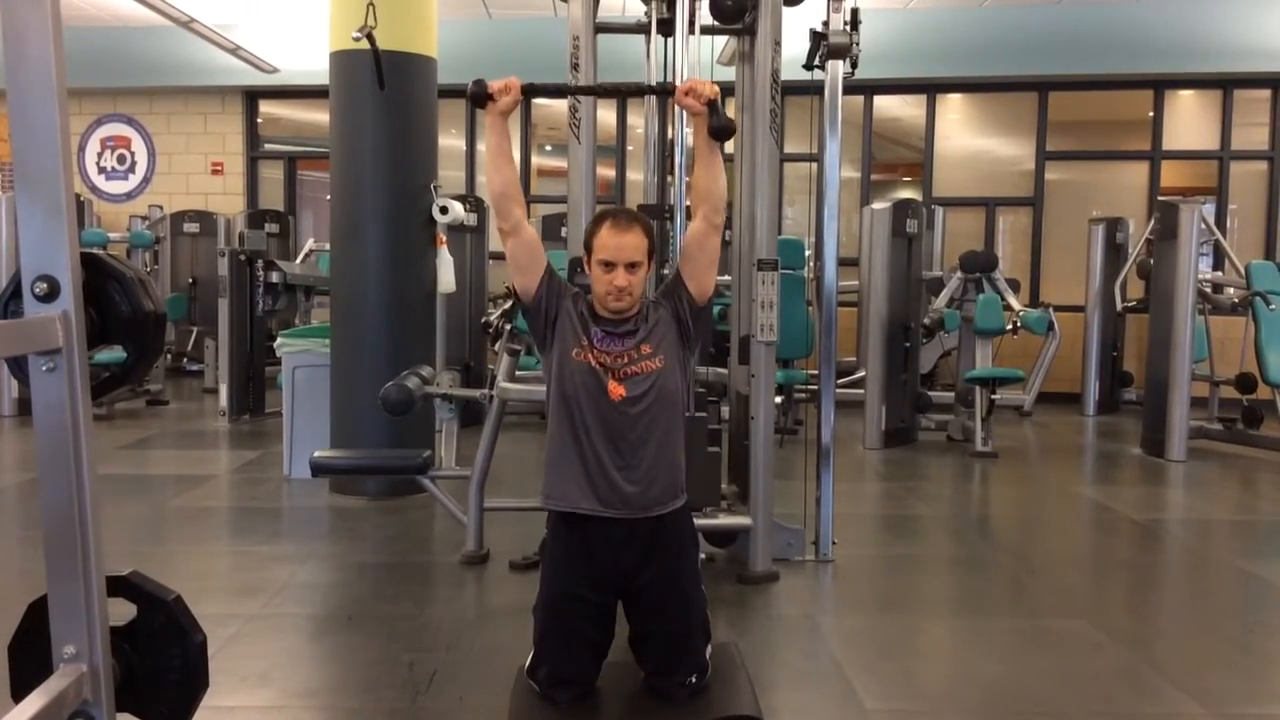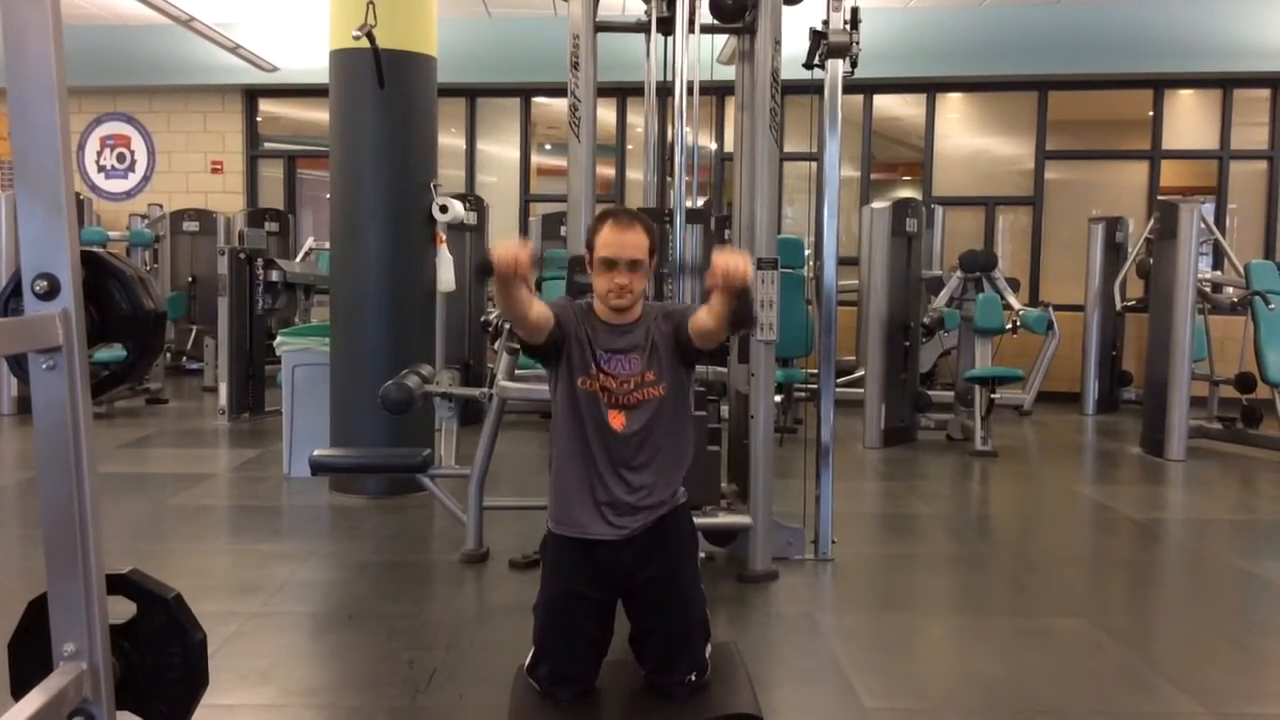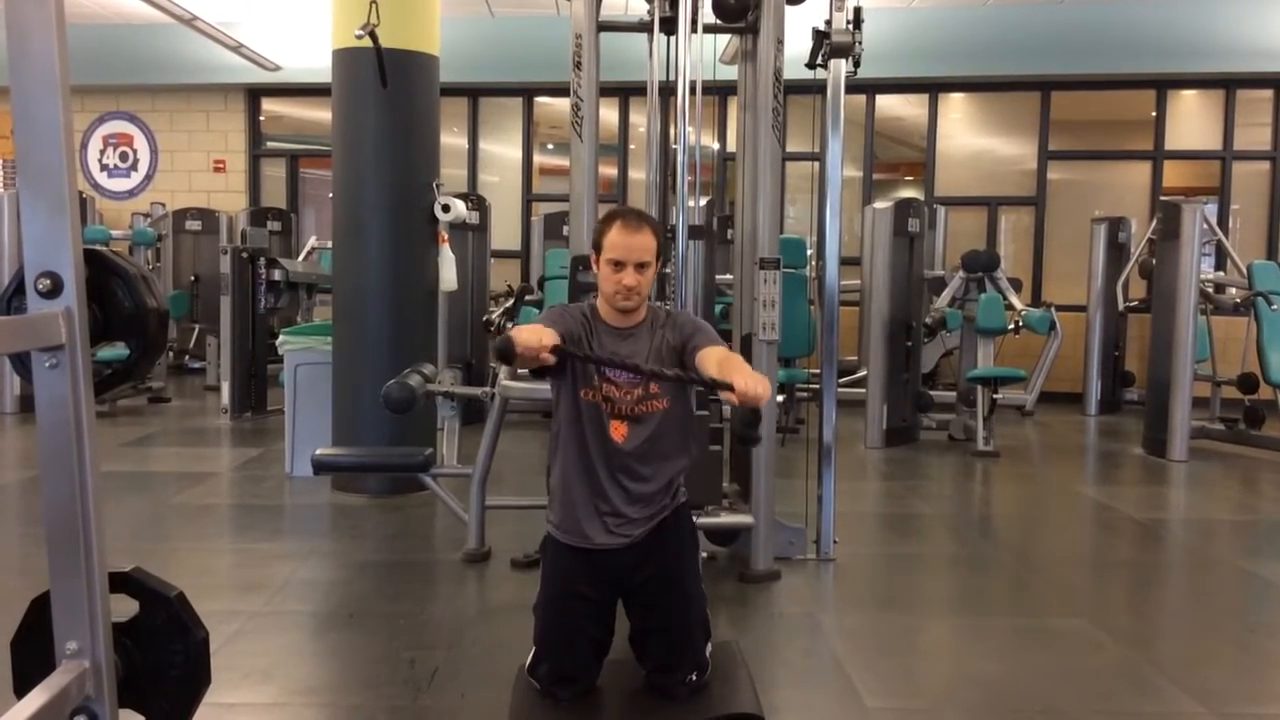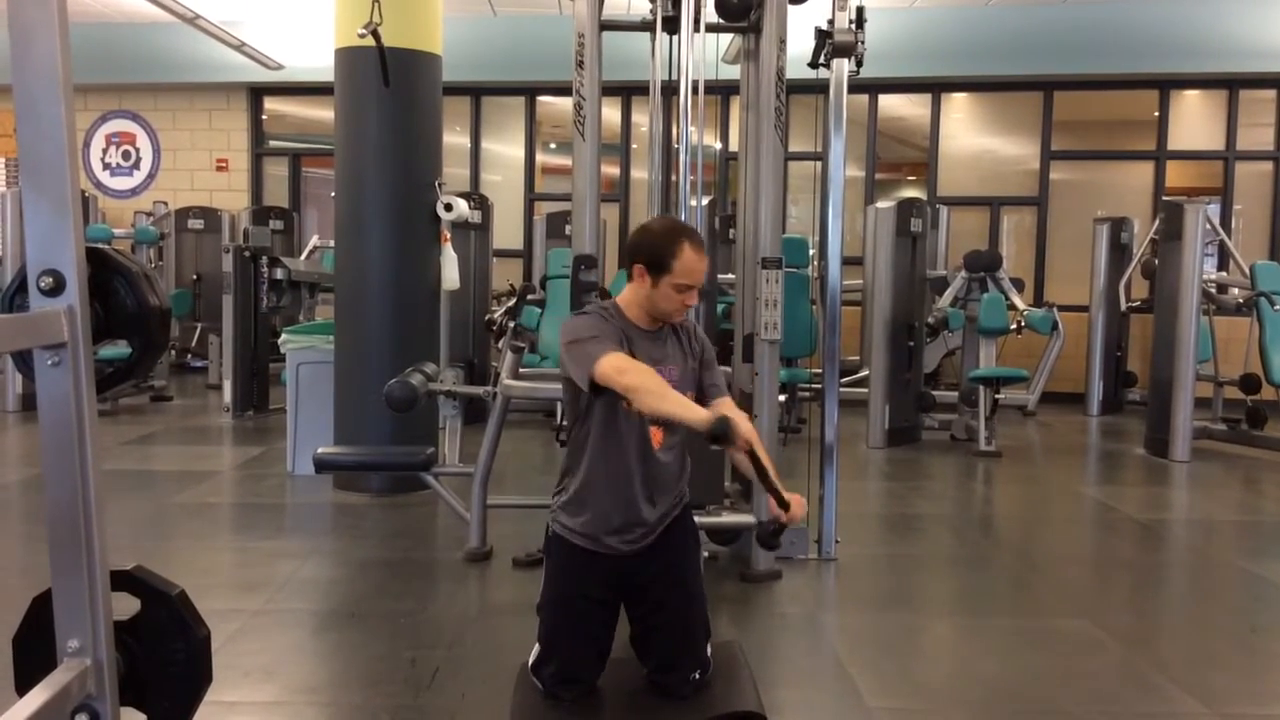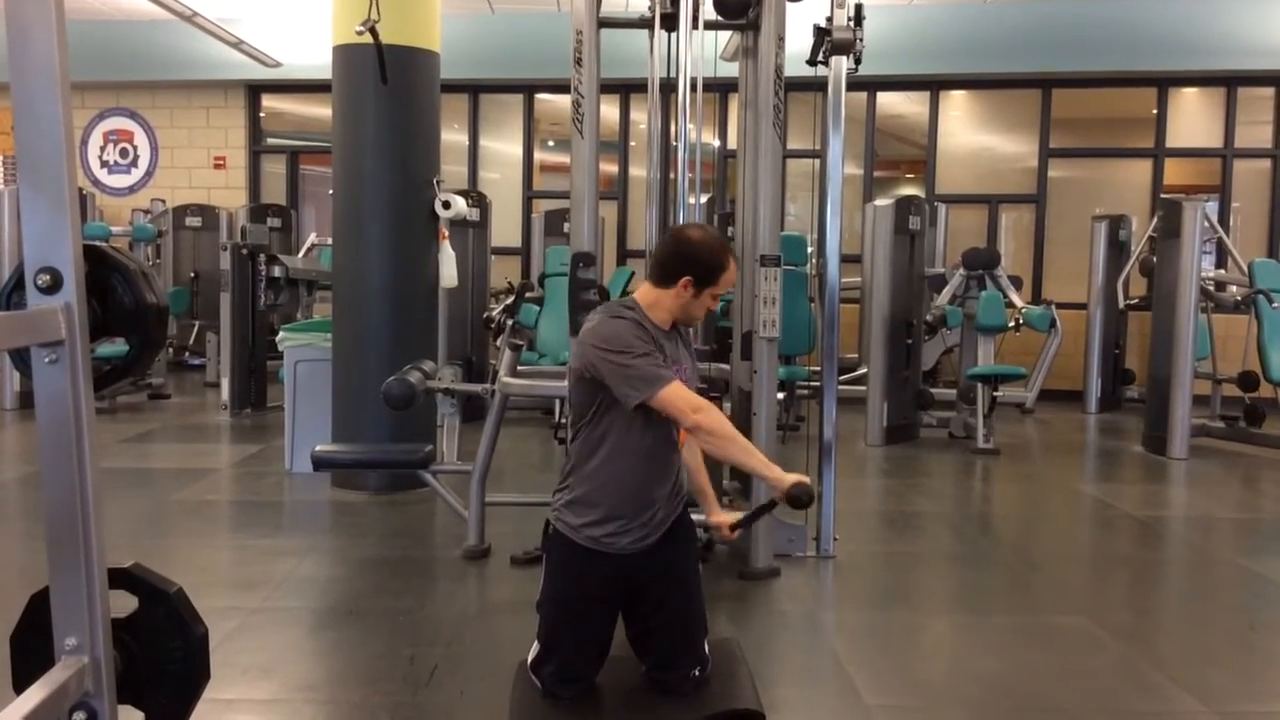
dt=0.5s
person 1, frame 1
left shoulder: (675, 318)
right shoulder: (558, 316)
left elbow: (709, 219)
right elbow: (511, 220)
left wrist: (702, 123)
right wrist: (496, 120)
left hip: (661, 526)
right hip: (577, 528)
left knee: (680, 681)
right knee: (560, 684)
left ankle: (652, 644)
right ankle: (585, 648)
person 1, frame 2
left shoulder: (673, 327)
right shoulder: (566, 325)
left elbow: (715, 322)
right elbow: (526, 315)
left wrist: (730, 284)
right wrist: (509, 277)
left hip: (660, 528)
right hip: (576, 531)
left knee: (681, 680)
right knee: (558, 683)
left ankle: (649, 643)
right ankle: (590, 642)
person 1, frame 3
left shoulder: (680, 330)
right shoulder: (569, 324)
left elbow: (717, 358)
right elbow: (542, 339)
left wrist: (743, 377)
right wrist: (528, 340)
left hip: (661, 528)
right hip: (578, 533)
left knee: (682, 680)
right knee: (559, 682)
left ankle: (644, 636)
person 1, frame 4
left shoulder: (691, 340)
right shoulder: (587, 329)
left elbow: (729, 415)
right elbow: (632, 381)
right wrist: (700, 414)
left hip: (665, 529)
right hip: (585, 536)
left knee: (683, 679)
right knee: (564, 682)
left ankle: (648, 635)
person 1, frame 5
left shoulder: (677, 336)
right shoulder: (611, 333)
right elbow: (694, 417)
left wrist: (712, 507)
right wrist: (776, 476)
left hip: (664, 529)
right hip: (588, 536)
left knee: (682, 677)
right knee: (563, 681)
left ankle: (645, 630)
